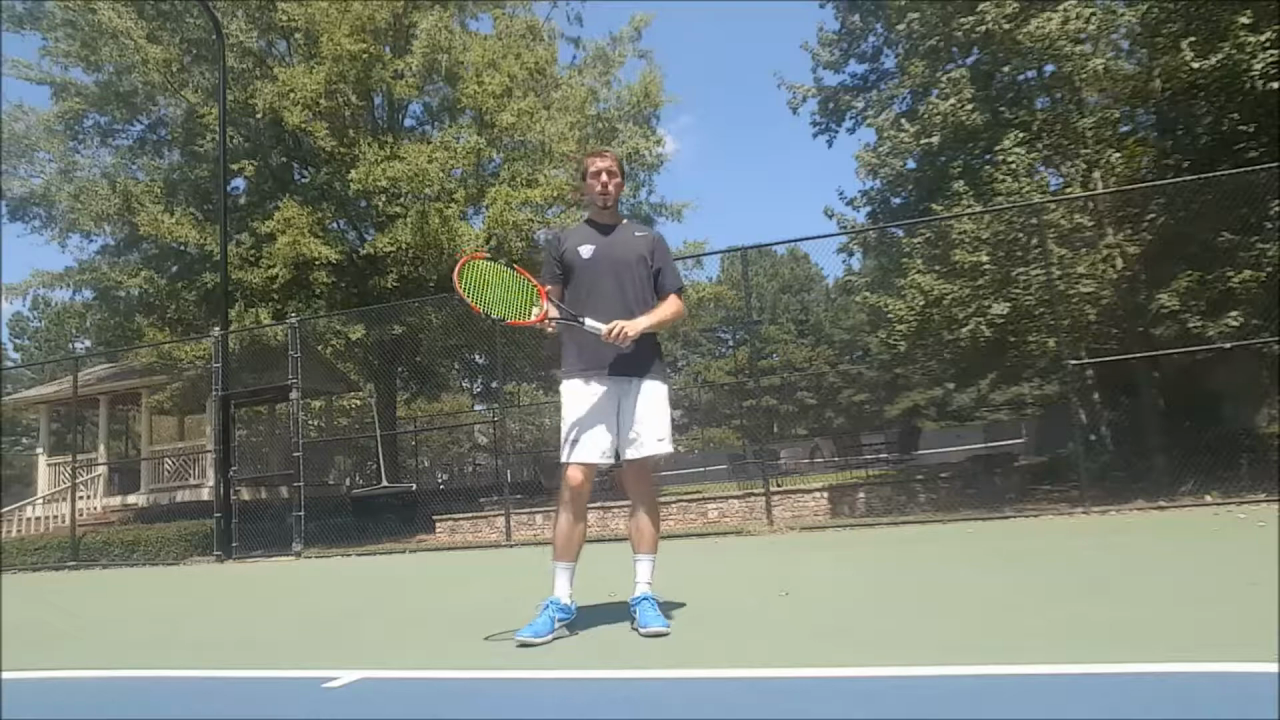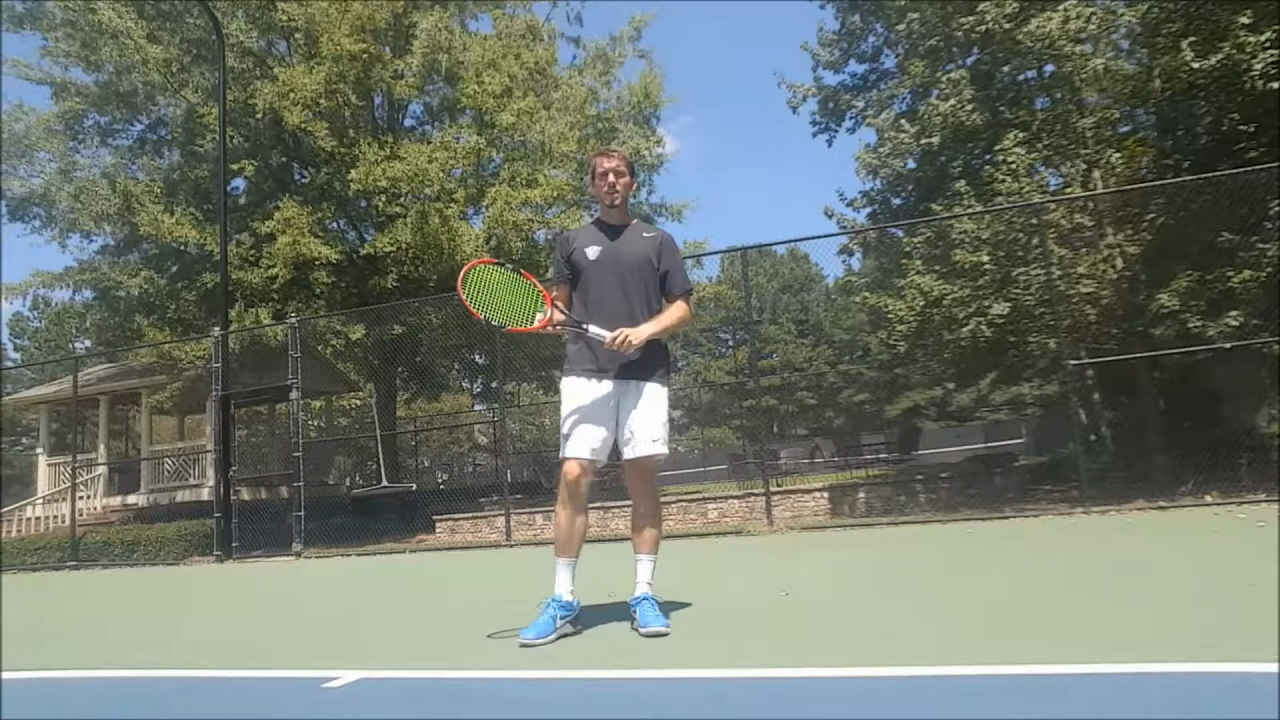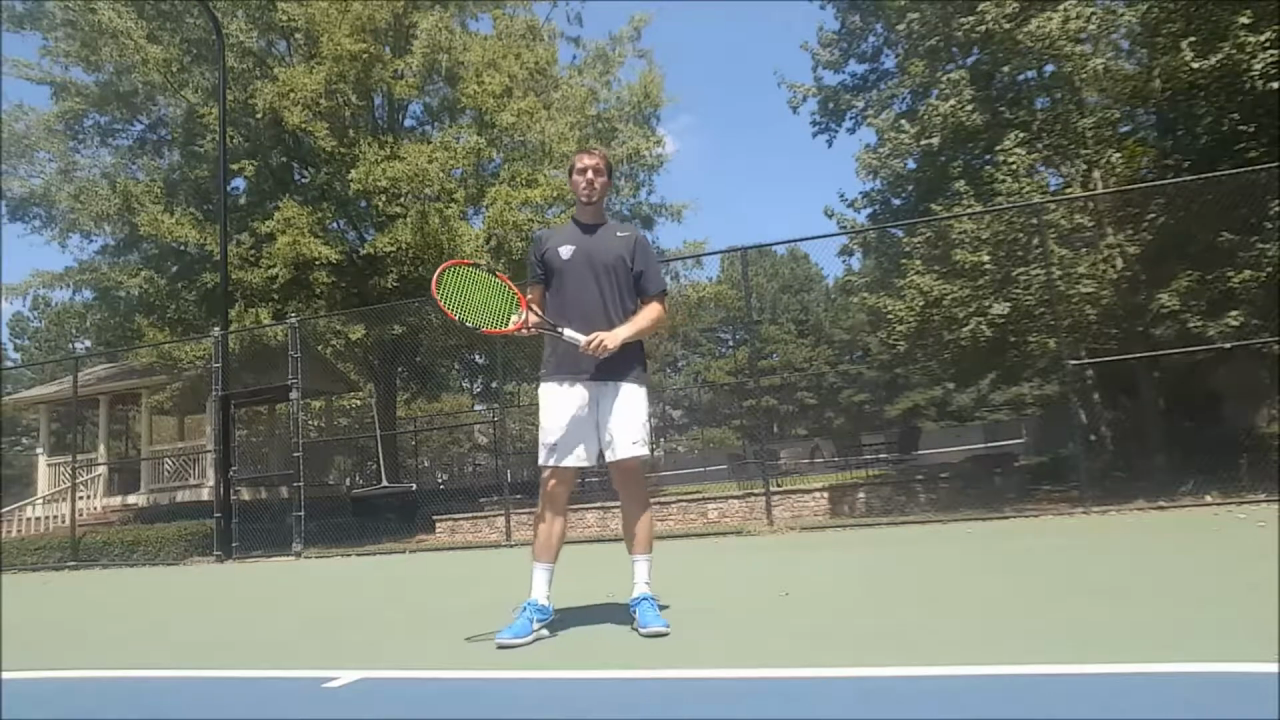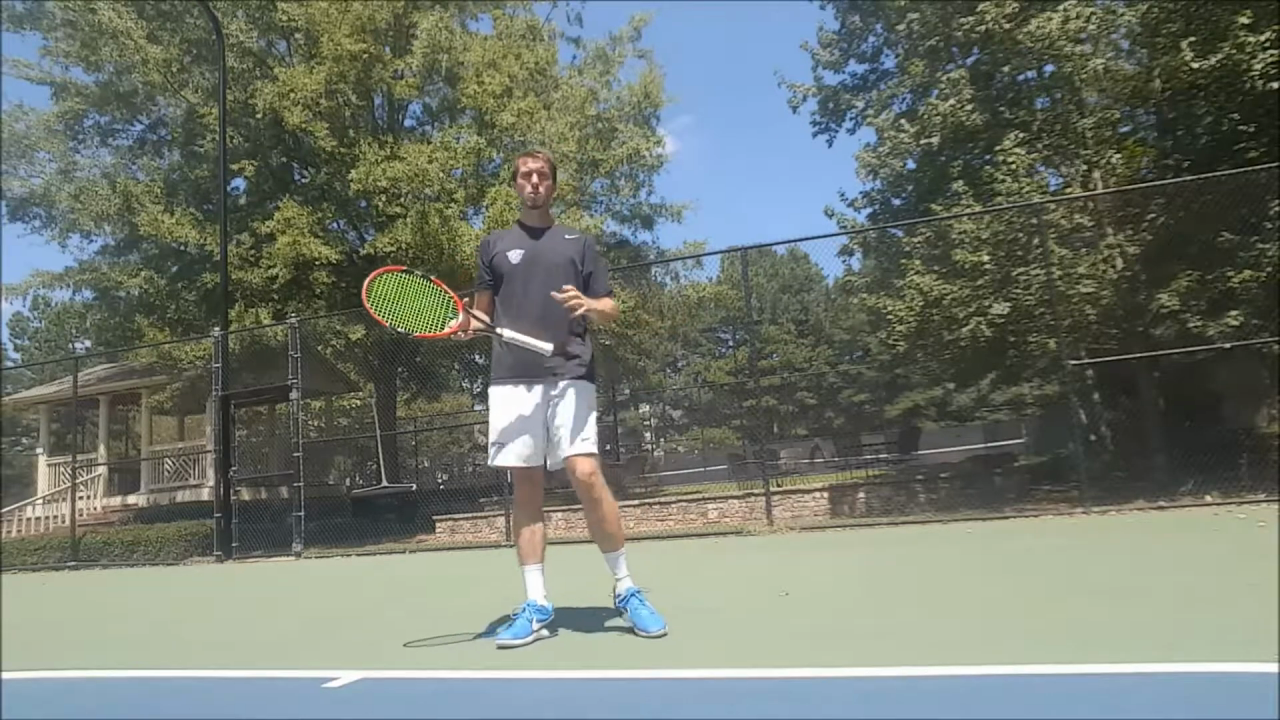
dt=0.5s
person 1, frame 1
left shoulder: (649, 240)
right shoulder: (562, 241)
left elbow: (676, 304)
right elbow: (548, 304)
left wrist: (640, 323)
right wrist: (544, 316)
left hip: (643, 374)
right hip: (584, 376)
left knee: (640, 480)
right knee: (575, 483)
left ankle: (643, 595)
right ankle: (560, 603)
person 1, frame 2
left shoulder: (658, 241)
right shoulder: (572, 242)
left elbow: (682, 308)
right elbow: (560, 303)
left wrist: (644, 331)
right wrist: (550, 317)
left hip: (644, 376)
right hip: (585, 375)
left knee: (642, 479)
right knee: (572, 478)
left ankle: (644, 595)
right ankle: (562, 600)
person 1, frame 3
left shoulder: (632, 240)
right shoulder: (546, 241)
left elbow: (657, 309)
right elbow: (535, 303)
left wrist: (618, 335)
right wrist: (525, 320)
left hip: (622, 377)
right hip: (562, 378)
left knee: (630, 479)
right knee: (553, 487)
left ankle: (642, 596)
right ankle: (538, 605)
person 1, frame 4
left shoulder: (580, 243)
right shoulder: (494, 245)
left elbow: (610, 313)
right elbow: (482, 311)
left wrist: (590, 306)
right wrist: (469, 323)
left hip: (570, 376)
right hip: (511, 379)
left knee: (586, 475)
right knee: (525, 485)
left ankle: (626, 590)
right ankle: (536, 605)
